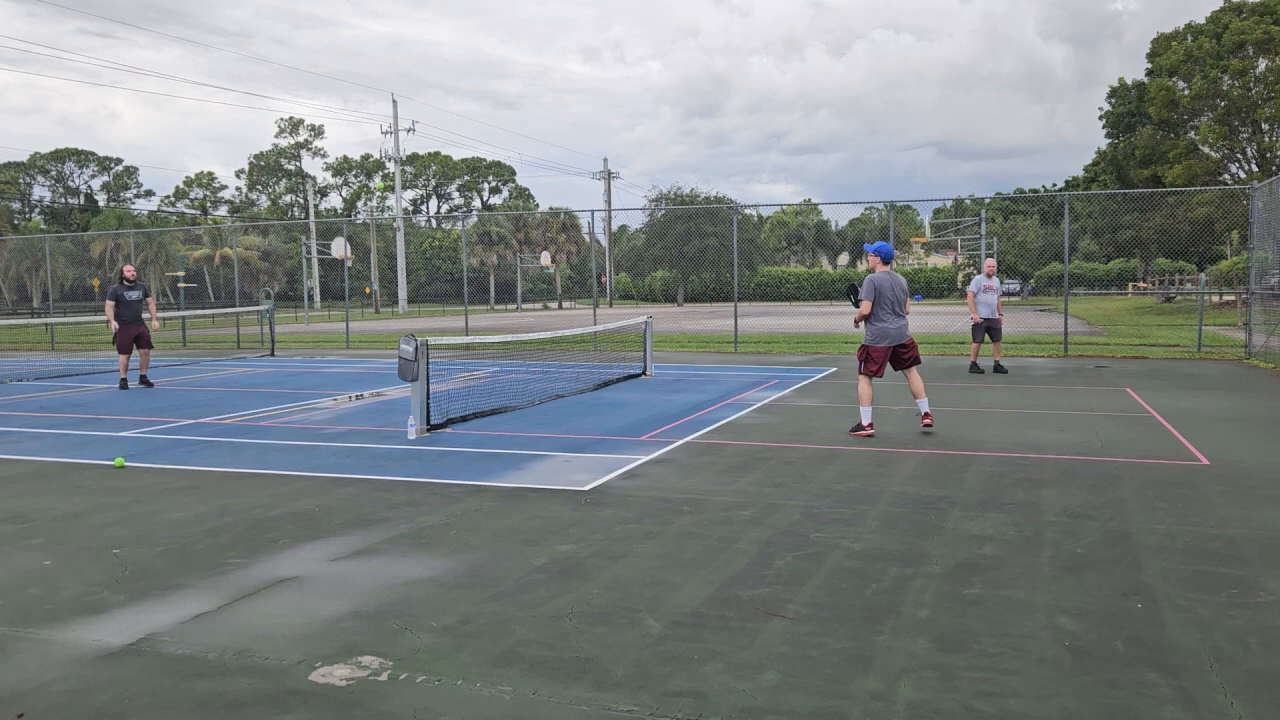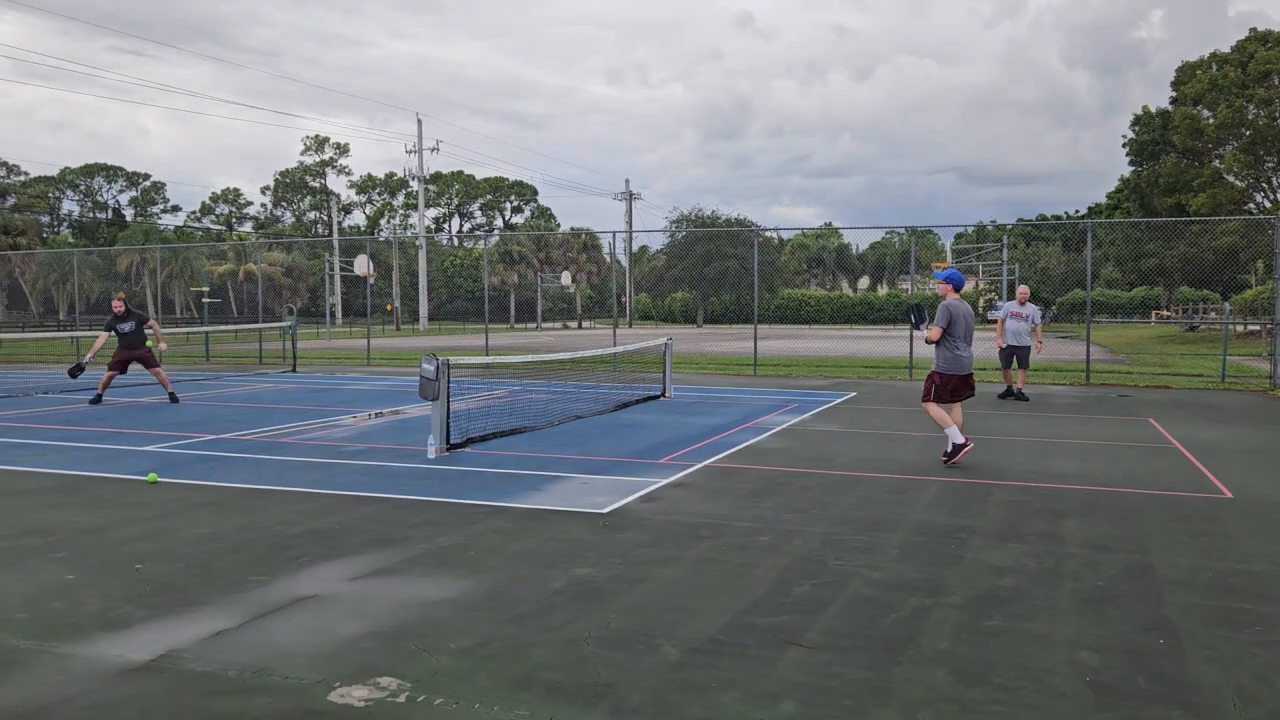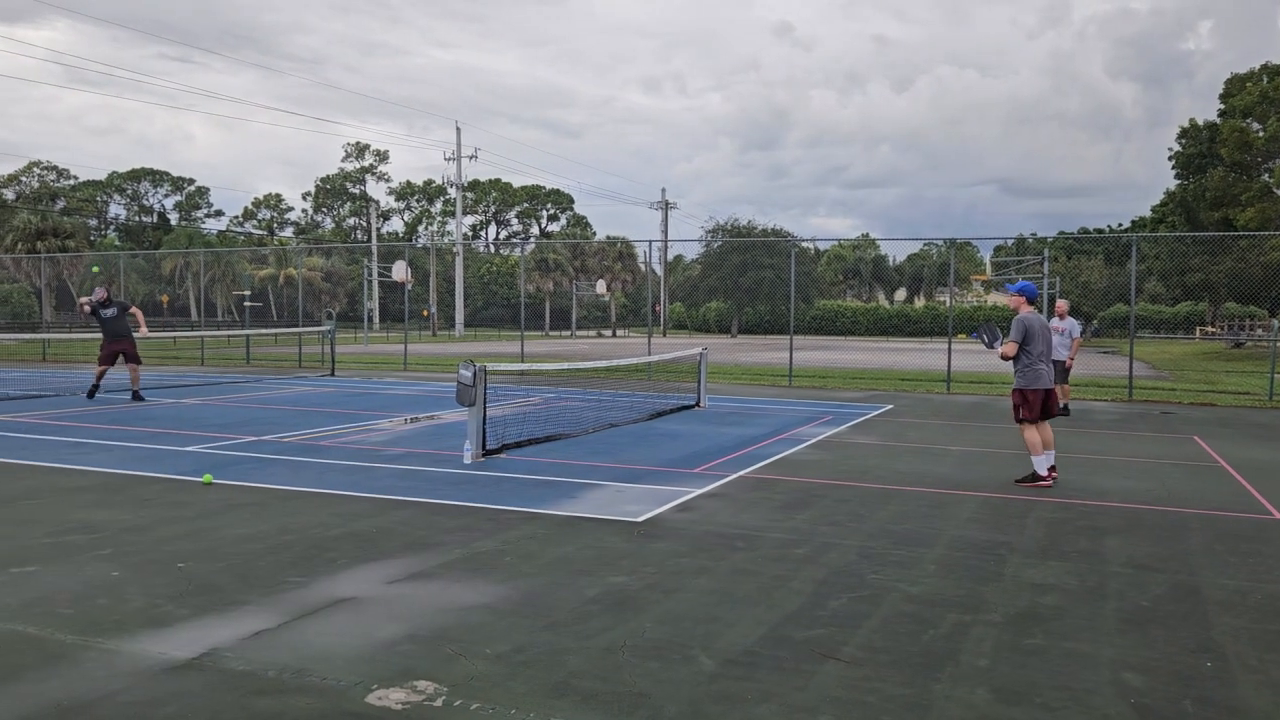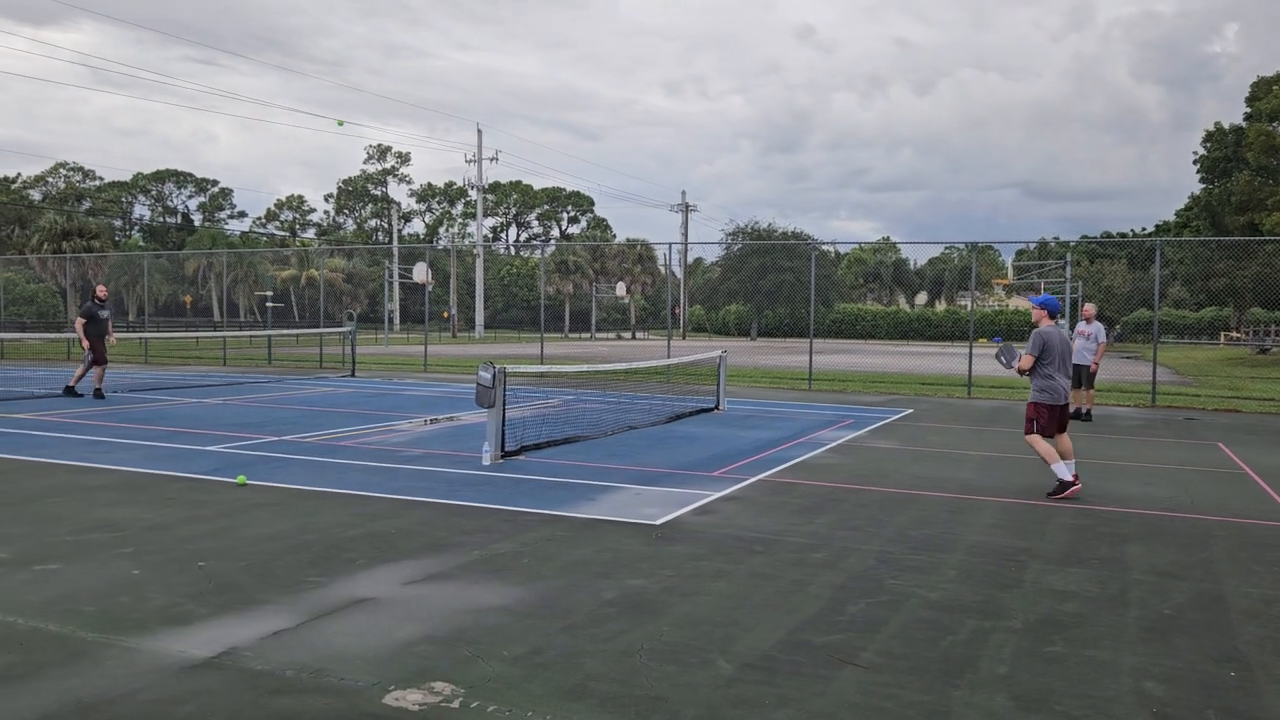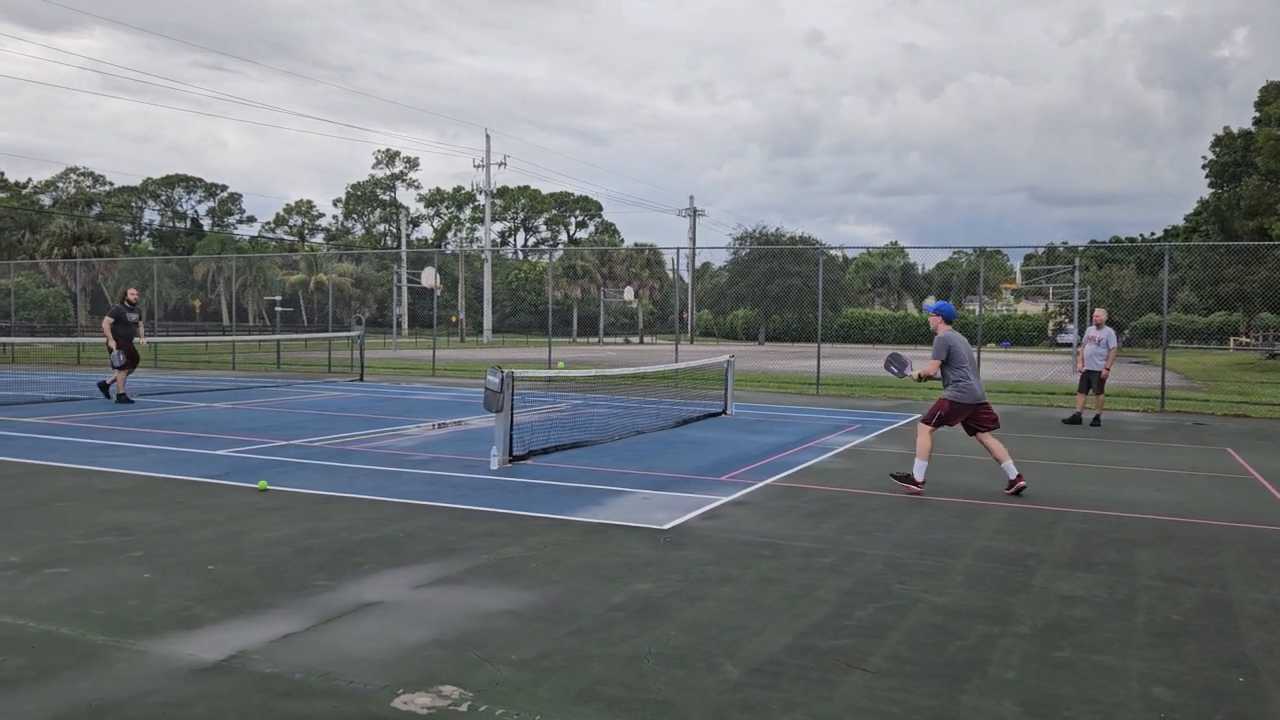
dt=0.7s
person 1, frame 1
left shoulder: (872, 280)
right shoulder: (901, 280)
left elbow: (864, 310)
right elbow: (907, 309)
left wrist: (857, 319)
left hip: (877, 338)
right hip: (901, 335)
left knee: (865, 378)
right knee: (911, 372)
left ankle: (866, 424)
right ankle: (926, 413)
person 1, frame 2
left shoulder: (946, 306)
right shoulder: (967, 308)
left elbow: (934, 336)
left wrist: (927, 335)
right wrist: (933, 332)
left hip: (946, 366)
right hip: (964, 364)
left knee: (929, 404)
right knee: (954, 405)
left ankle: (960, 441)
right ankle: (953, 449)
person 1, frame 3
left shoulder: (1021, 320)
right shoulder: (1042, 320)
left elbow: (1010, 351)
left wrist: (1001, 352)
right wrist: (1008, 352)
left hip: (1028, 381)
right hip: (1045, 380)
left knee: (1027, 426)
right knee: (1042, 422)
left ankle: (1041, 473)
right ankle: (1050, 467)
person 1, frame 4
left shoulder: (1040, 334)
right shoulder: (1063, 335)
left elbow: (1026, 365)
left wrist: (1019, 368)
right wrist: (1033, 370)
left hip: (1044, 395)
right hip: (1062, 393)
left knee: (1034, 437)
right knee: (1060, 433)
left ankle: (1068, 480)
right ankle: (1071, 475)
person 1, frame 5
left shoulder: (942, 339)
right shoulder: (959, 338)
left elbow: (931, 371)
left wrist: (918, 375)
right wrist: (923, 374)
left hip: (959, 395)
right hip: (976, 395)
left knee: (924, 429)
right knee: (985, 436)
left ankle: (917, 478)
right ankle: (1015, 477)
